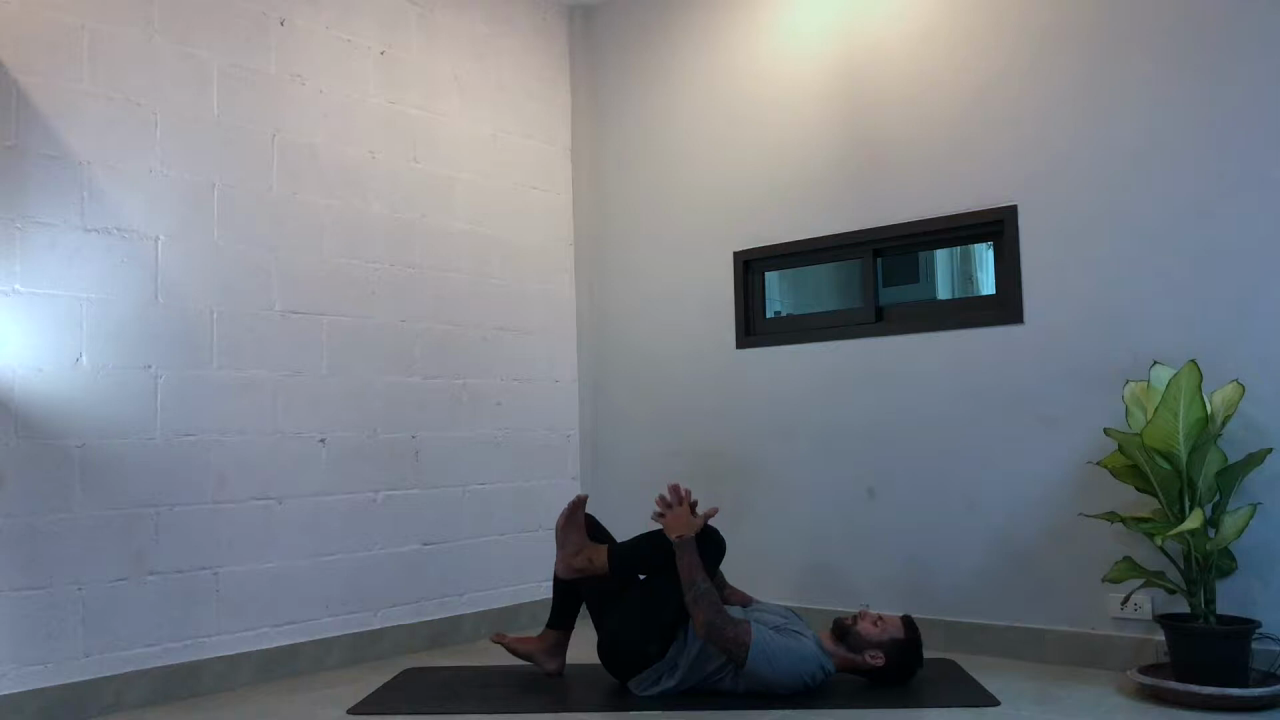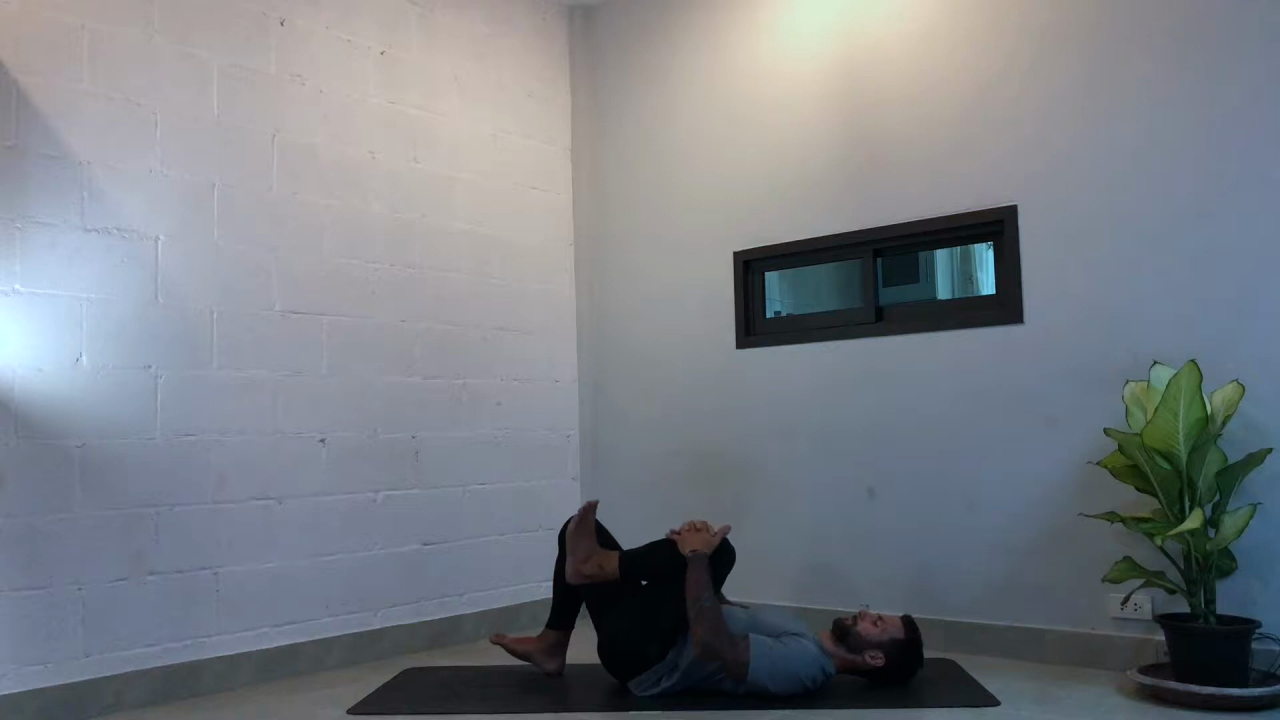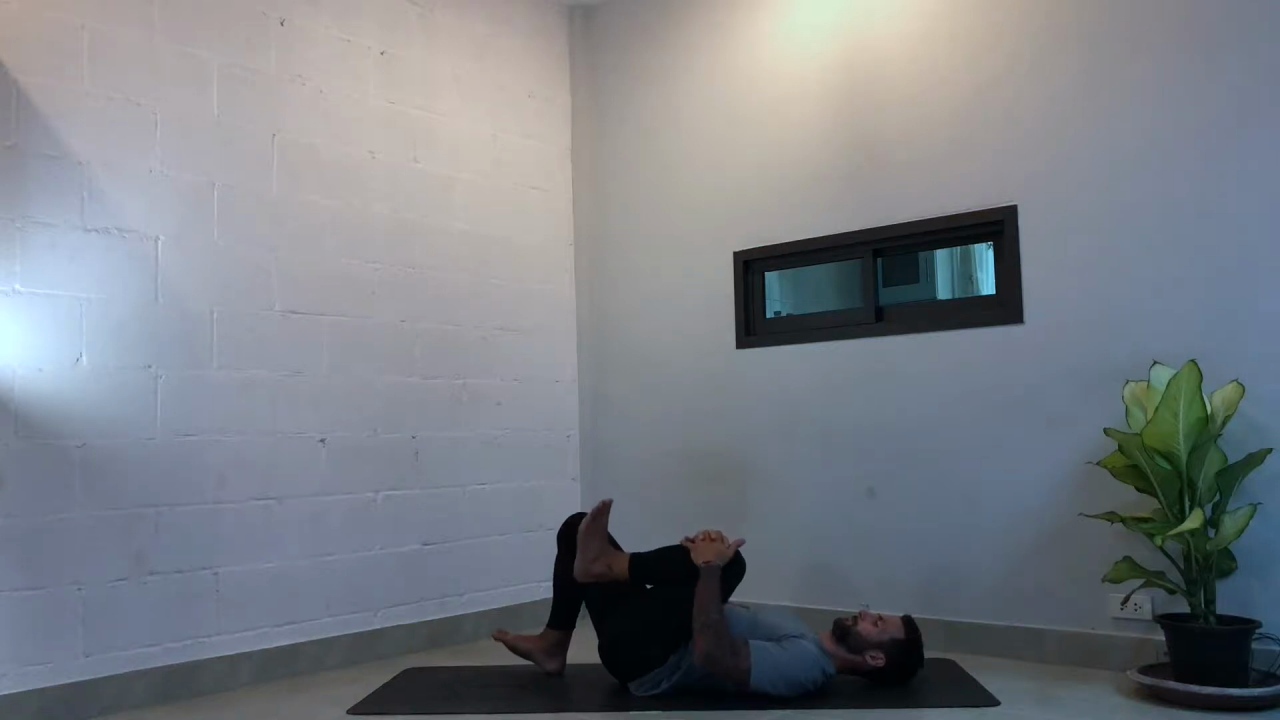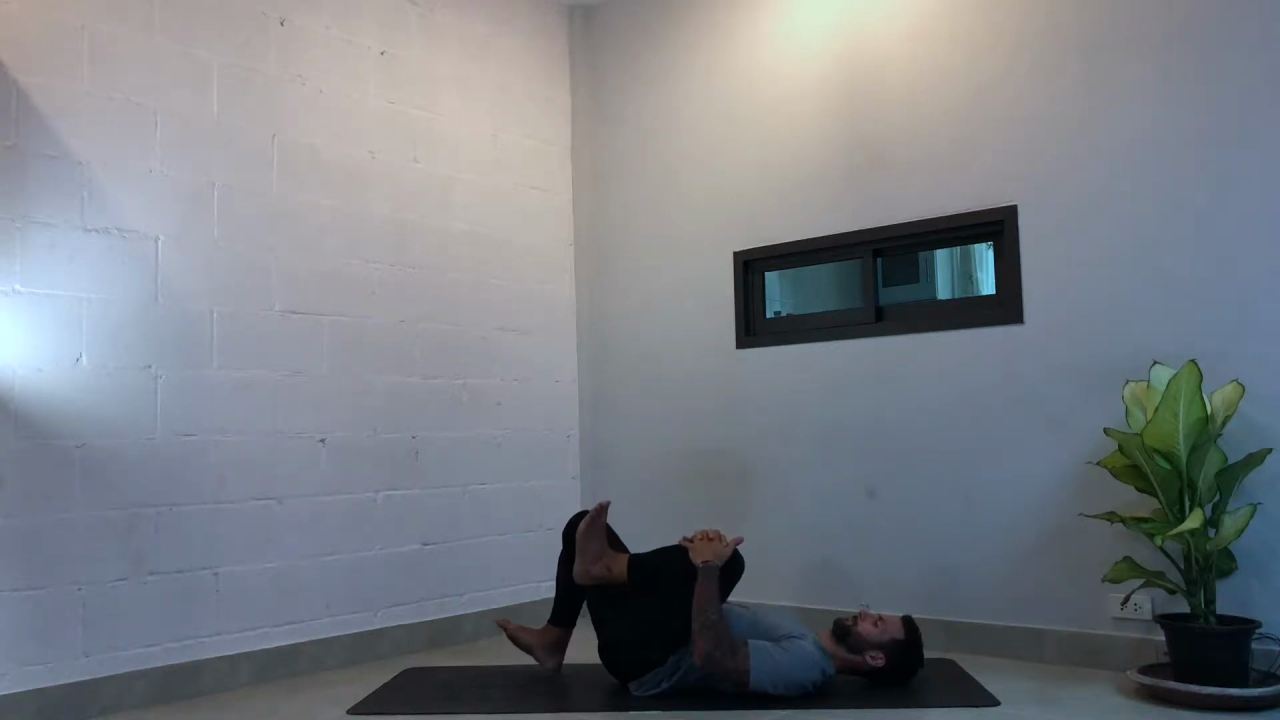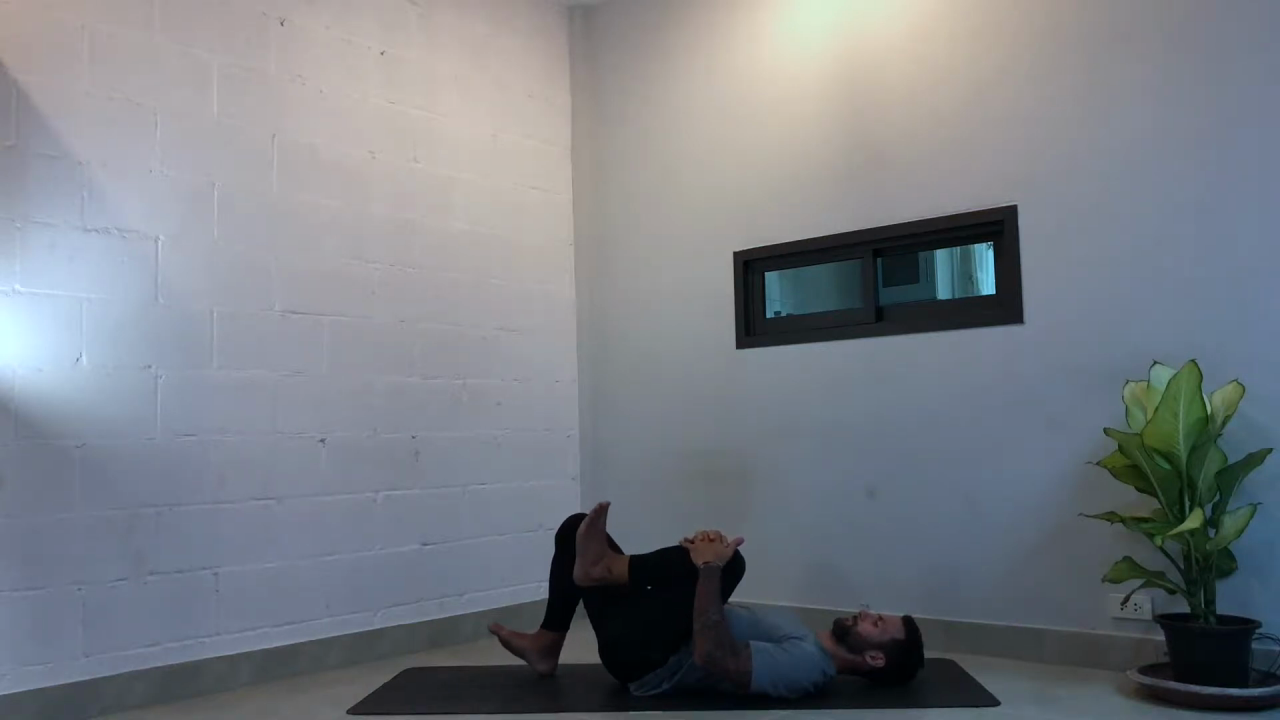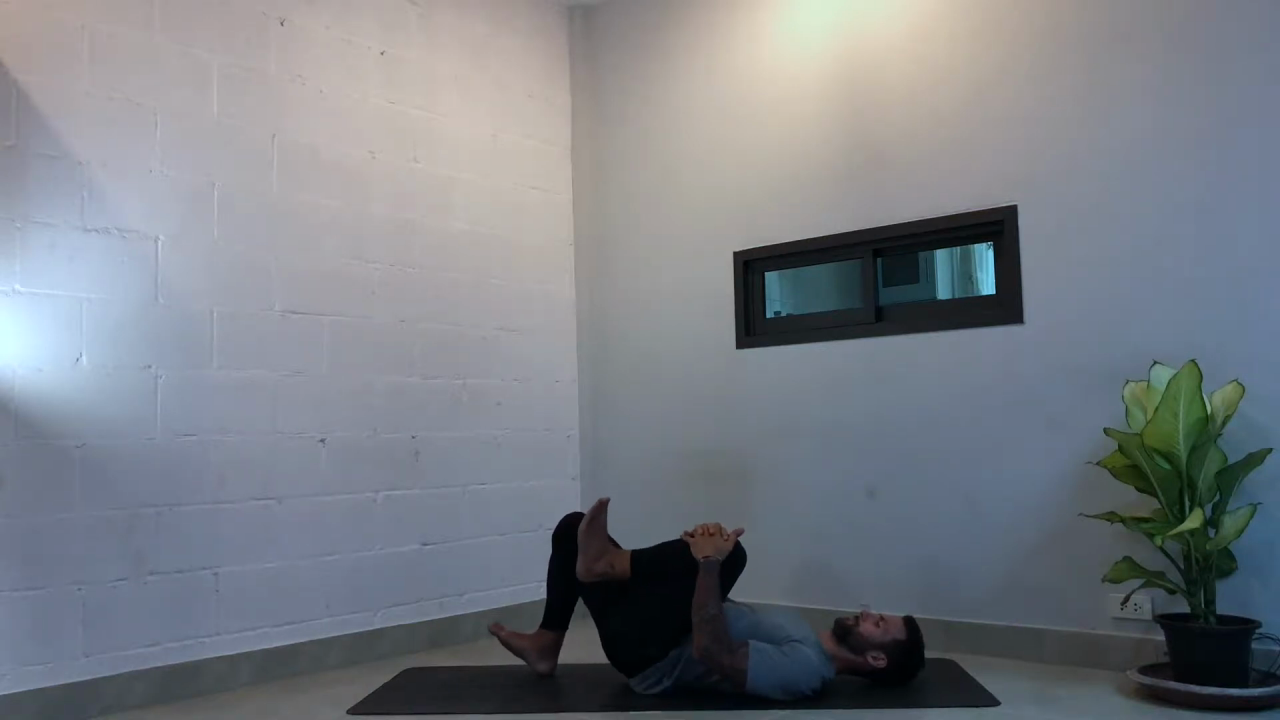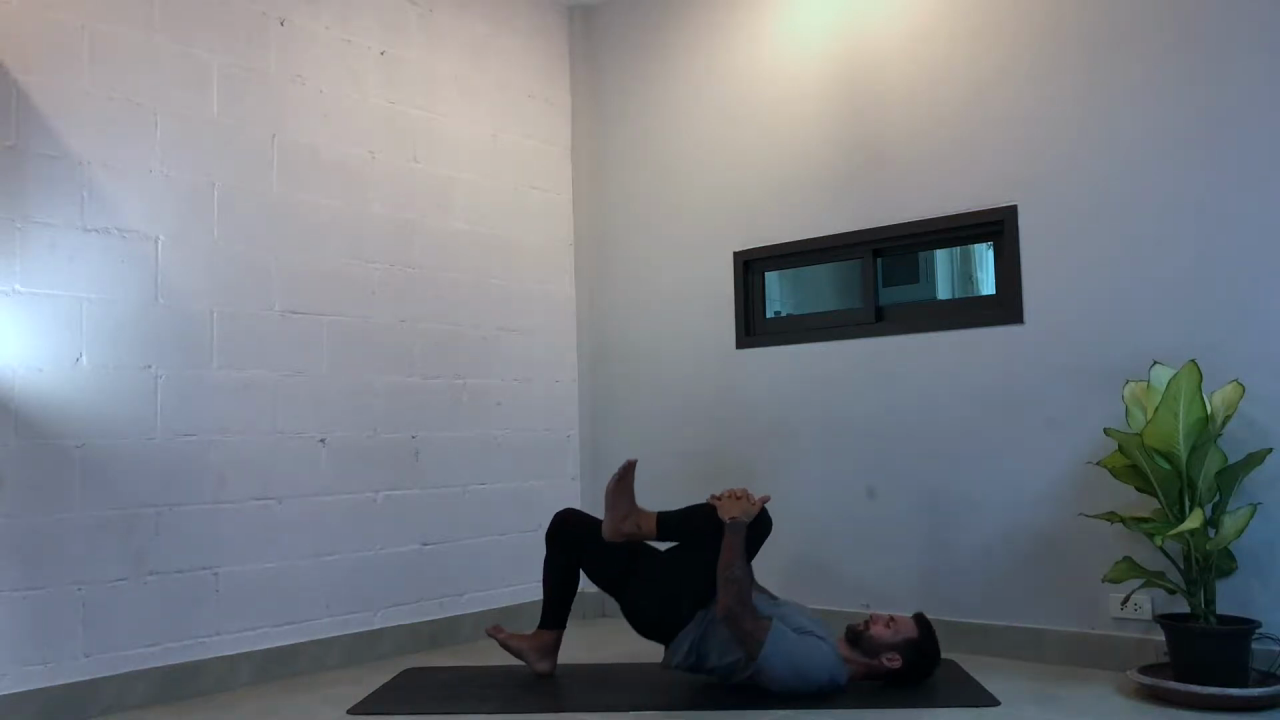
dt=0.4s
person 1, frame 1
left shoulder: (801, 661)
right shoulder: (797, 631)
left elbow: (711, 625)
right elbow: (726, 595)
left wrist: (683, 541)
right wrist: (686, 534)
left hip: (640, 658)
right hip: (645, 635)
left knee: (706, 542)
right knee: (584, 525)
left ankle: (585, 560)
right ankle: (552, 645)
person 1, frame 2
left shoulder: (803, 663)
right shoulder: (800, 636)
left elbow: (710, 643)
right elbow: (721, 609)
left wrist: (697, 558)
right wrist: (695, 557)
left hip: (641, 659)
right hip: (649, 633)
left knee: (718, 552)
right knee: (579, 532)
left ankle: (594, 565)
right ankle: (551, 645)
person 1, frame 3
left shoulder: (805, 664)
right shoulder: (801, 639)
left elbow: (711, 654)
right elbow: (721, 617)
left wrist: (710, 568)
right wrist: (709, 563)
left hip: (639, 656)
right hip: (642, 633)
left knee: (727, 564)
right knee: (576, 528)
left ankle: (606, 565)
right ankle: (552, 645)
person 1, frame 4
left shoulder: (805, 664)
right shoulder: (801, 640)
left elbow: (710, 655)
right elbow: (716, 620)
left wrist: (706, 567)
right wrist: (706, 562)
left hip: (640, 657)
right hip: (647, 632)
left knee: (726, 563)
right knee: (584, 524)
left ankle: (606, 566)
right ankle: (553, 640)
person 1, frame 5
left shoulder: (807, 664)
right shoulder: (802, 640)
left elbow: (712, 655)
right elbow: (712, 621)
left wrist: (710, 569)
right wrist: (709, 561)
left hip: (639, 654)
right hip: (646, 632)
left knee: (727, 565)
right knee: (576, 528)
left ankle: (606, 568)
right ankle: (547, 645)
person 1, frame 6
left shoulder: (805, 669)
right shoulder: (802, 640)
left elbow: (709, 651)
right elbow: (719, 615)
left wrist: (709, 563)
right wrist: (708, 558)
left hip: (643, 649)
right hip: (655, 628)
left knee: (728, 557)
right knee: (572, 528)
left ankle: (607, 563)
right ankle: (546, 645)
person 1, frame 7
left shoulder: (816, 666)
right shoulder: (819, 641)
left elbow: (732, 612)
right elbow: (750, 594)
left wrist: (735, 527)
right wrist: (734, 524)
left hip: (672, 615)
right hip: (682, 604)
left knee: (753, 520)
right knee: (566, 524)
left ankle: (632, 525)
right ankle: (546, 645)
